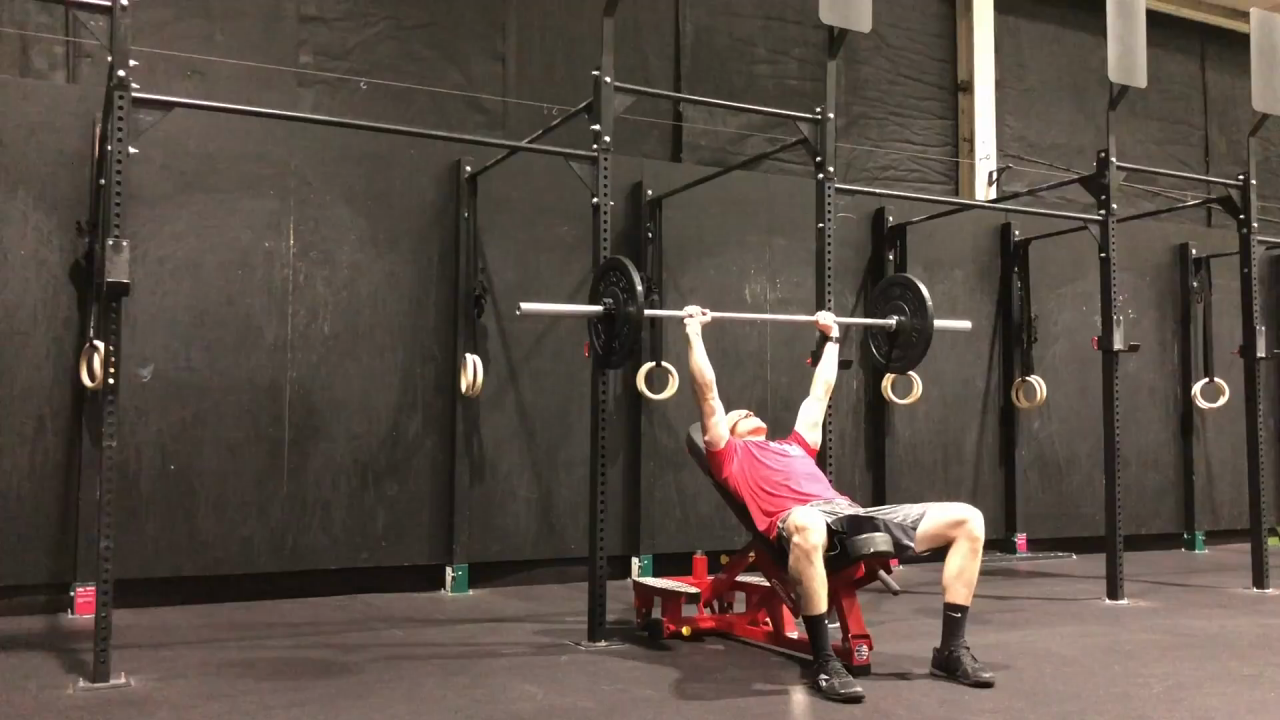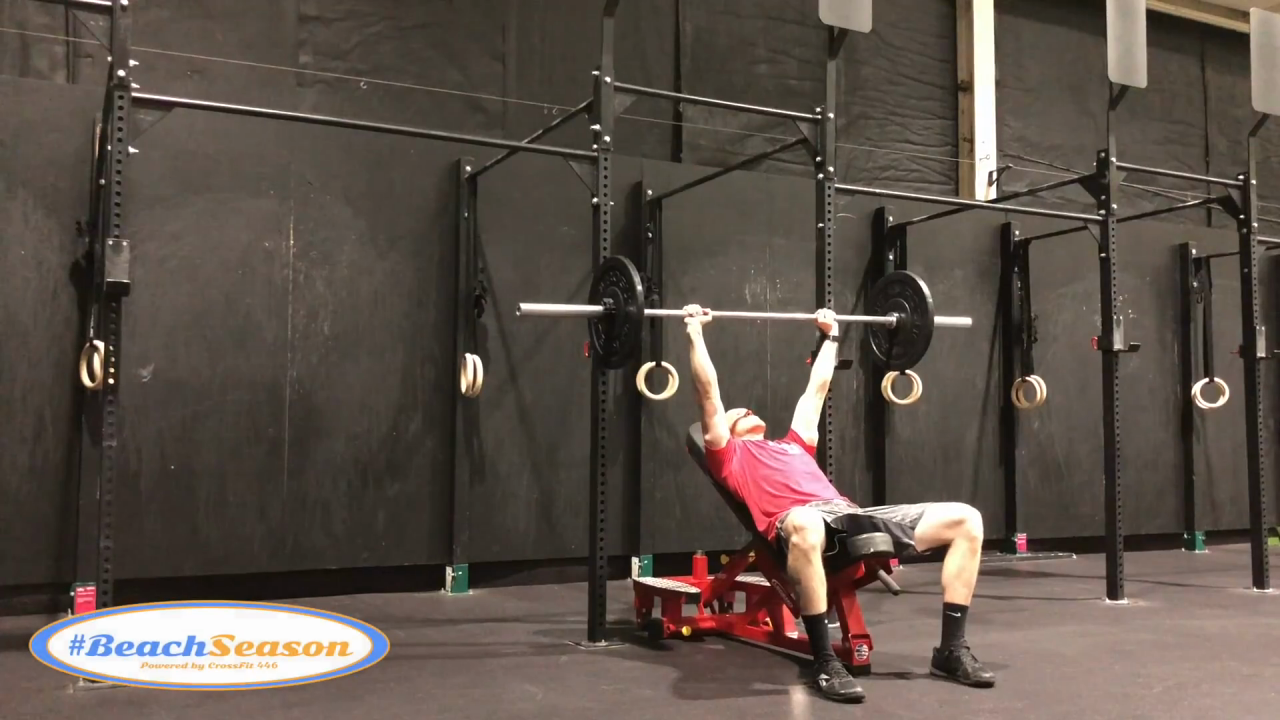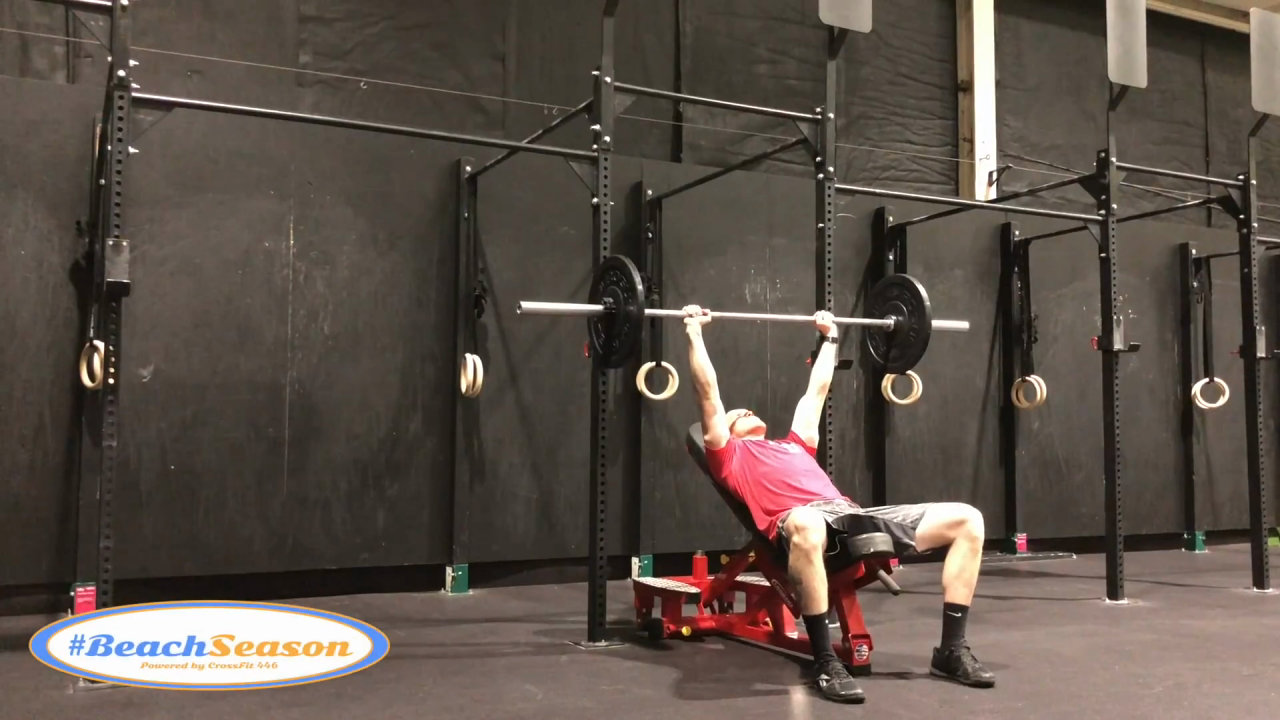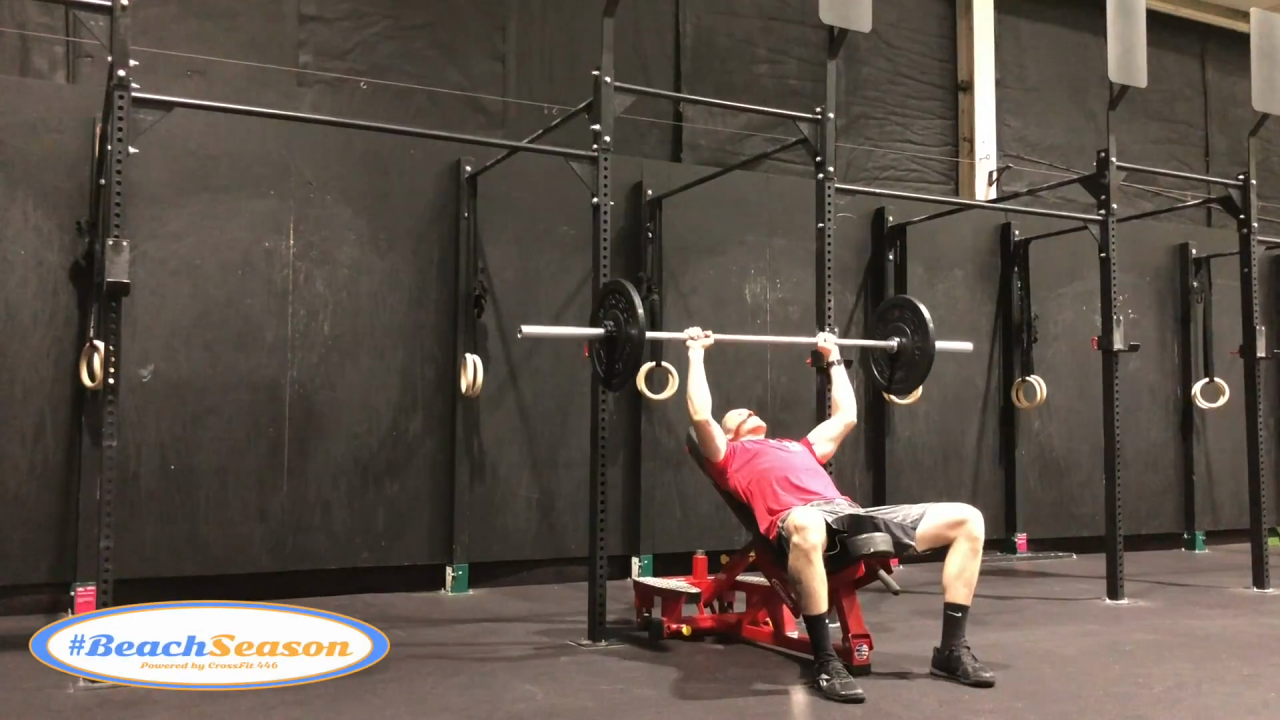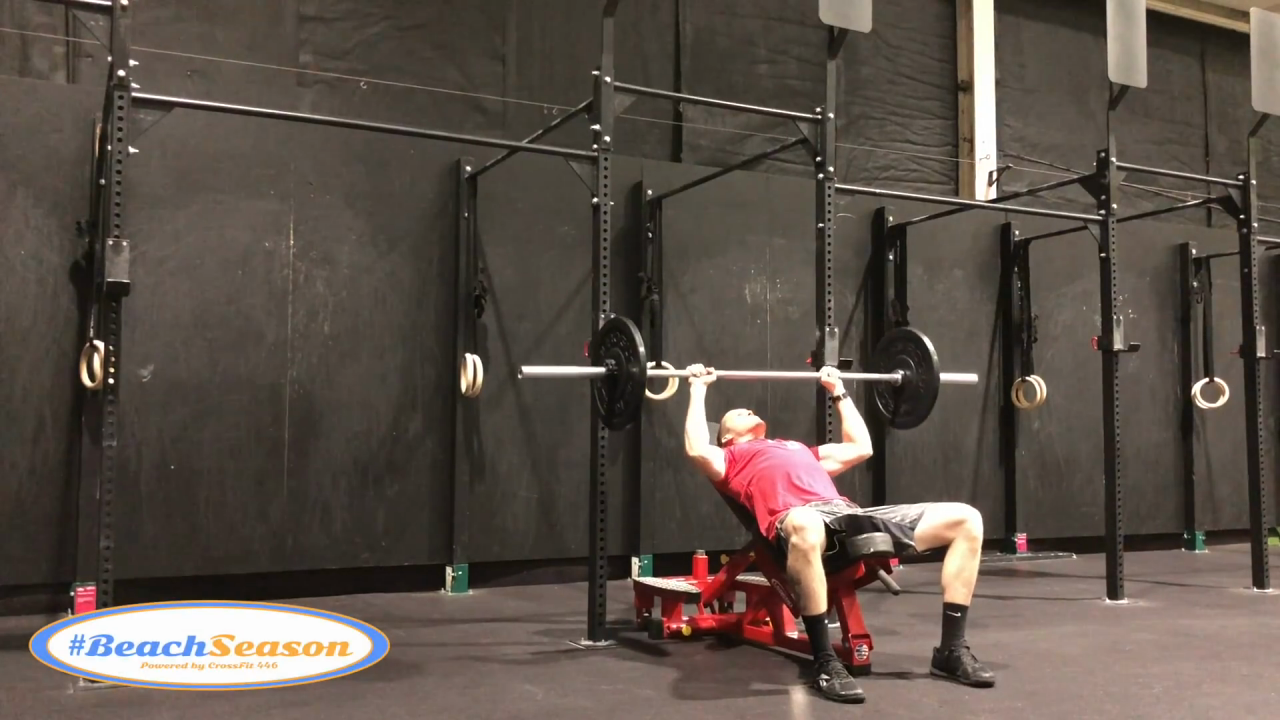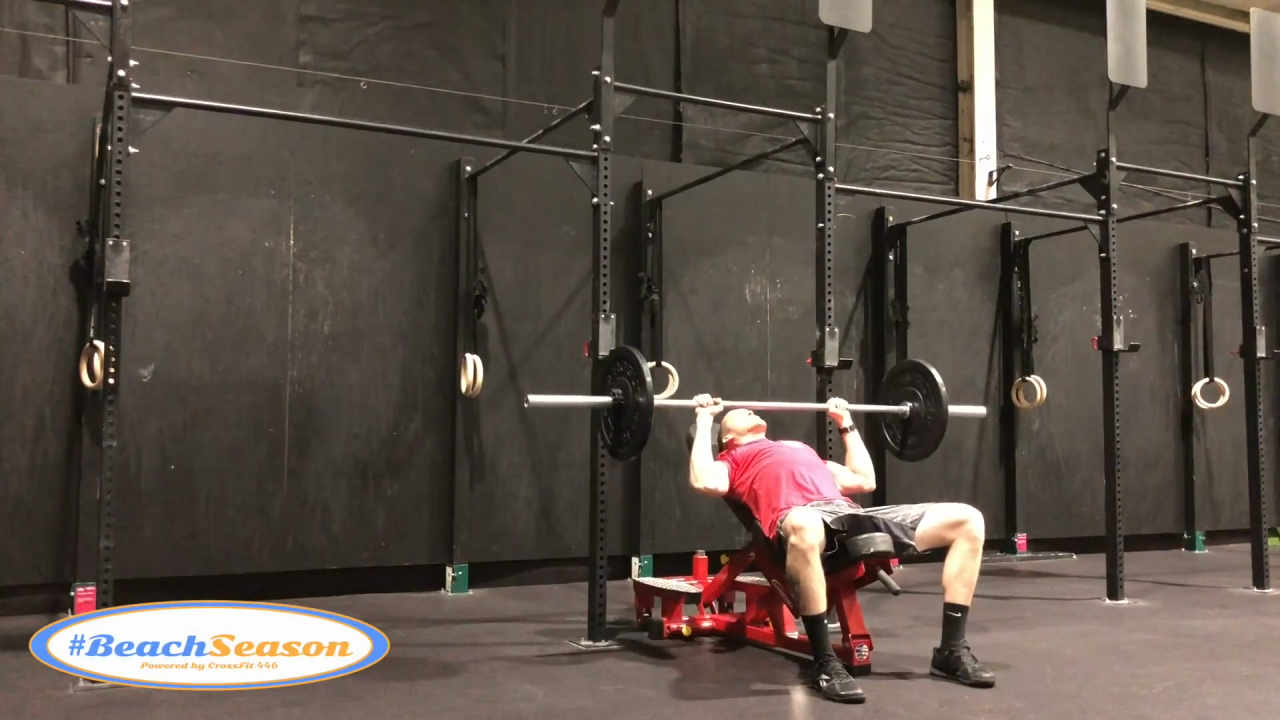
dt=0.5s
person 1, frame 1
left shoulder: (795, 445)
right shoulder: (729, 454)
left elbow: (820, 393)
right elbow: (708, 394)
left wrist: (832, 336)
right wrist: (694, 332)
left hip: (852, 514)
right hip: (801, 520)
left knee: (967, 520)
right knee: (808, 527)
left ankle: (952, 650)
right ankle: (824, 662)
person 1, frame 2
left shoulder: (794, 444)
right shoulder: (729, 453)
left elbow: (816, 388)
right elbow: (708, 392)
left wrist: (830, 334)
right wrist: (695, 331)
left hip: (851, 516)
right hip: (802, 521)
left knee: (965, 520)
right knee: (804, 526)
left ankle: (952, 650)
right ankle: (824, 662)
person 1, frame 3
left shoulder: (795, 445)
right shoulder: (729, 454)
left elbow: (816, 391)
right elbow: (708, 393)
left wrist: (829, 336)
right wrist: (695, 332)
left hip: (852, 515)
right hip: (801, 521)
left knee: (966, 520)
right knee: (807, 527)
left ankle: (952, 650)
right ankle: (826, 662)
person 1, frame 4
left shoulder: (798, 448)
right shoulder: (730, 457)
left elbow: (846, 416)
right elbow: (701, 416)
left wrist: (834, 359)
right wrist: (696, 353)
left hip: (853, 515)
right hip: (803, 518)
left knee: (967, 520)
right knee: (806, 527)
left ankle: (952, 650)
right ankle: (826, 662)
person 1, frame 5
left shoulder: (799, 449)
right shoulder: (730, 459)
left elbow: (861, 447)
right elbow: (698, 451)
left wrist: (838, 392)
right wrist: (699, 390)
left hip: (852, 514)
right hip: (801, 520)
left knee: (966, 520)
right knee: (805, 527)
left ankle: (952, 650)
right ankle: (825, 662)
person 1, frame 6
left shoulder: (801, 448)
right shoulder: (732, 460)
left elbow: (865, 480)
right elbow: (705, 482)
left wrist: (846, 423)
right wrist: (704, 421)
left hip: (852, 515)
right hip: (804, 518)
left knee: (967, 520)
right knee: (804, 525)
left ankle: (952, 650)
right ankle: (825, 662)
